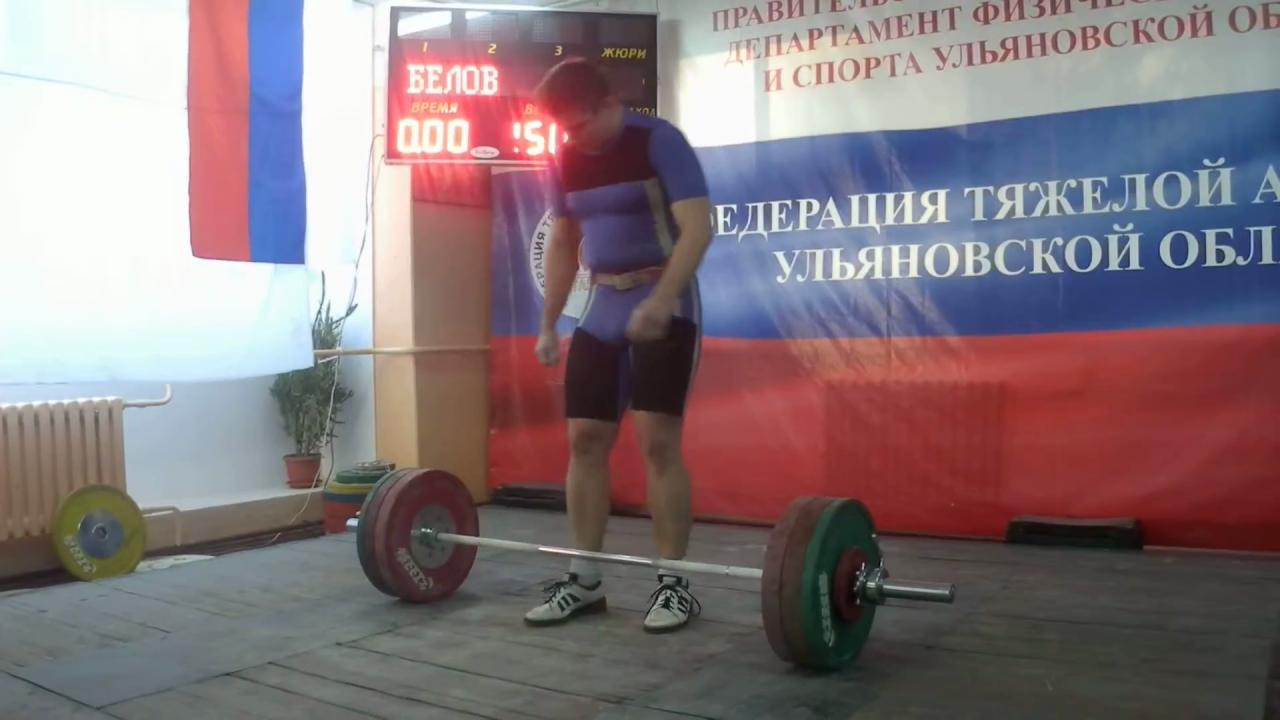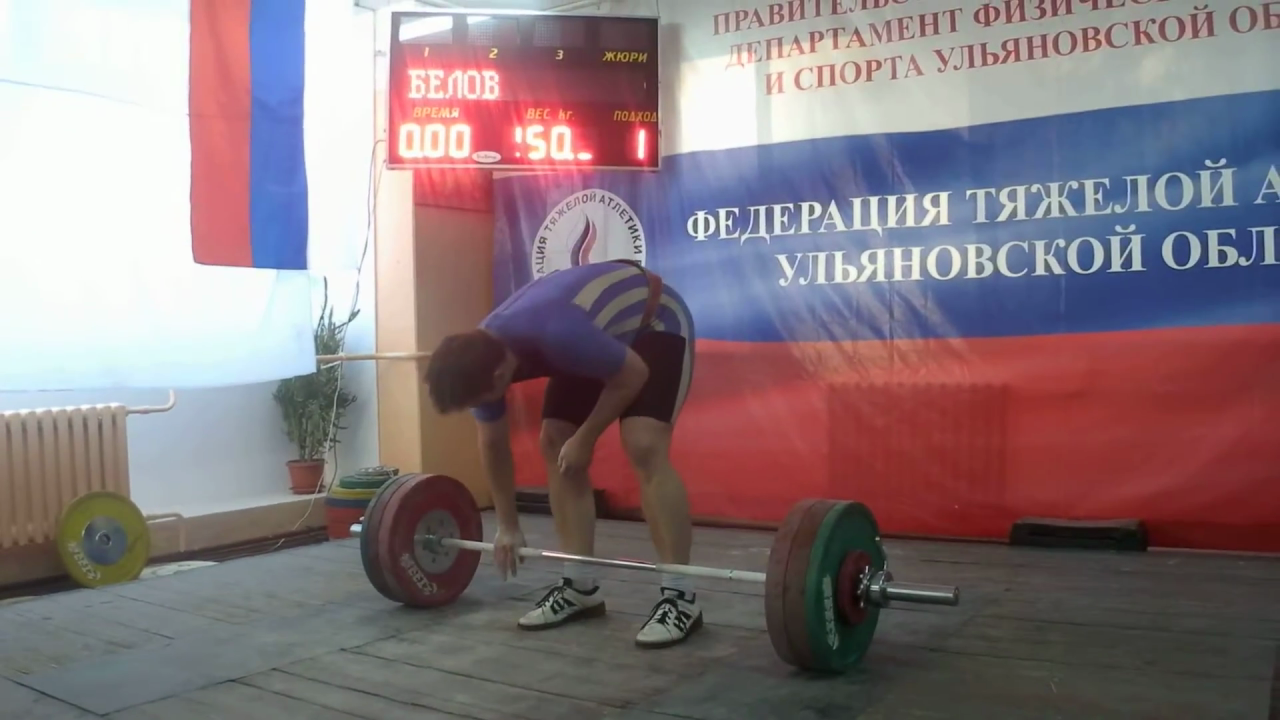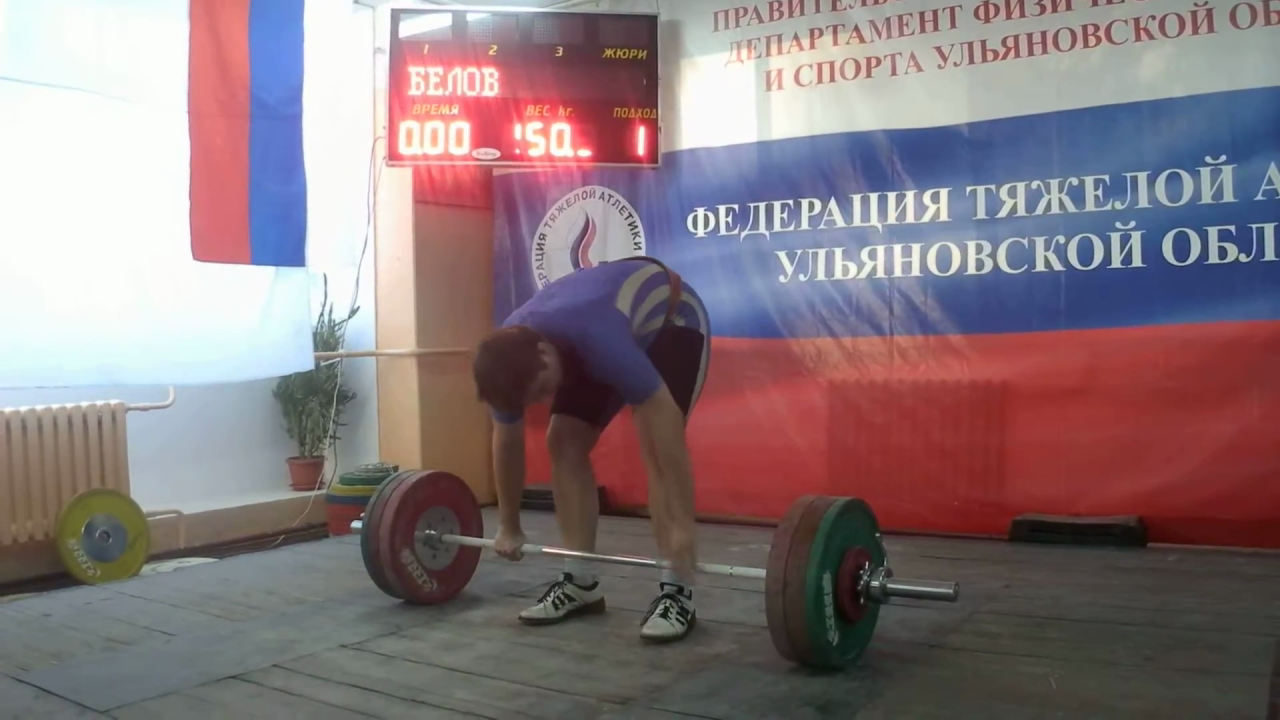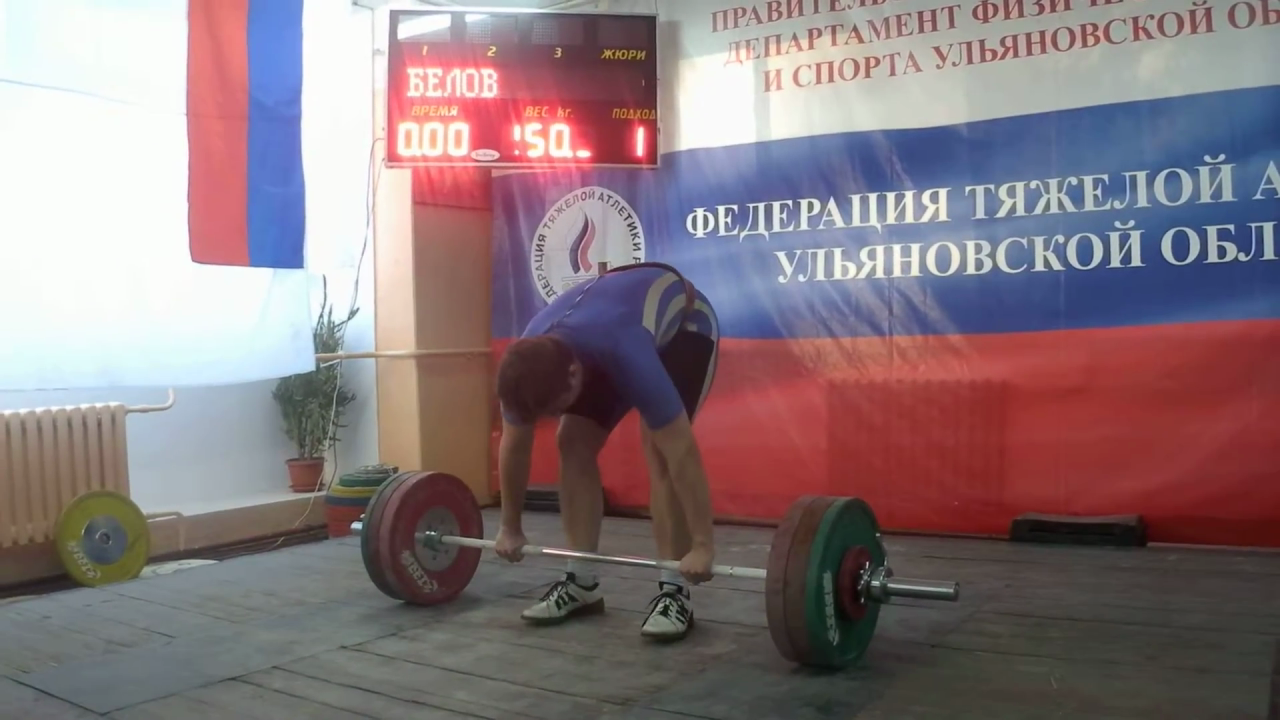
dt=1s
person 1, frame 1
left shoulder: (659, 141)
right shoulder: (565, 161)
left elbow: (699, 226)
right elbow: (563, 246)
left wrist: (661, 300)
right wrist: (548, 325)
left hip: (664, 305)
right hip: (601, 309)
left knee: (658, 443)
right knee: (585, 440)
left ankle: (673, 582)
right ankle: (584, 579)
person 1, frame 2
left shoulder: (559, 335)
right shoulder: (483, 355)
left elbow: (633, 375)
right elbow: (493, 444)
left wrist: (585, 439)
right wrist: (507, 526)
left hip: (656, 322)
right hip: (604, 330)
left knee: (642, 445)
right knee: (554, 445)
left ankle: (679, 596)
right ankle: (580, 586)
person 1, frame 3
left shoulder: (596, 338)
right shoulder: (509, 356)
left elbow: (665, 423)
right elbow: (508, 443)
left wrist: (683, 522)
right wrist: (509, 527)
left hip: (673, 319)
left knee: (653, 443)
right knee: (565, 443)
left ankle: (676, 593)
right ankle: (580, 582)
person 1, frame 4
left shoulder: (624, 354)
right shoulder: (527, 364)
left elbow: (681, 450)
right elbow: (514, 446)
left wrist: (702, 546)
right wrist: (510, 528)
left hip: (684, 325)
right hip: (610, 320)
left knee: (658, 448)
right knee: (573, 443)
left ankle: (674, 592)
right ankle: (581, 582)
